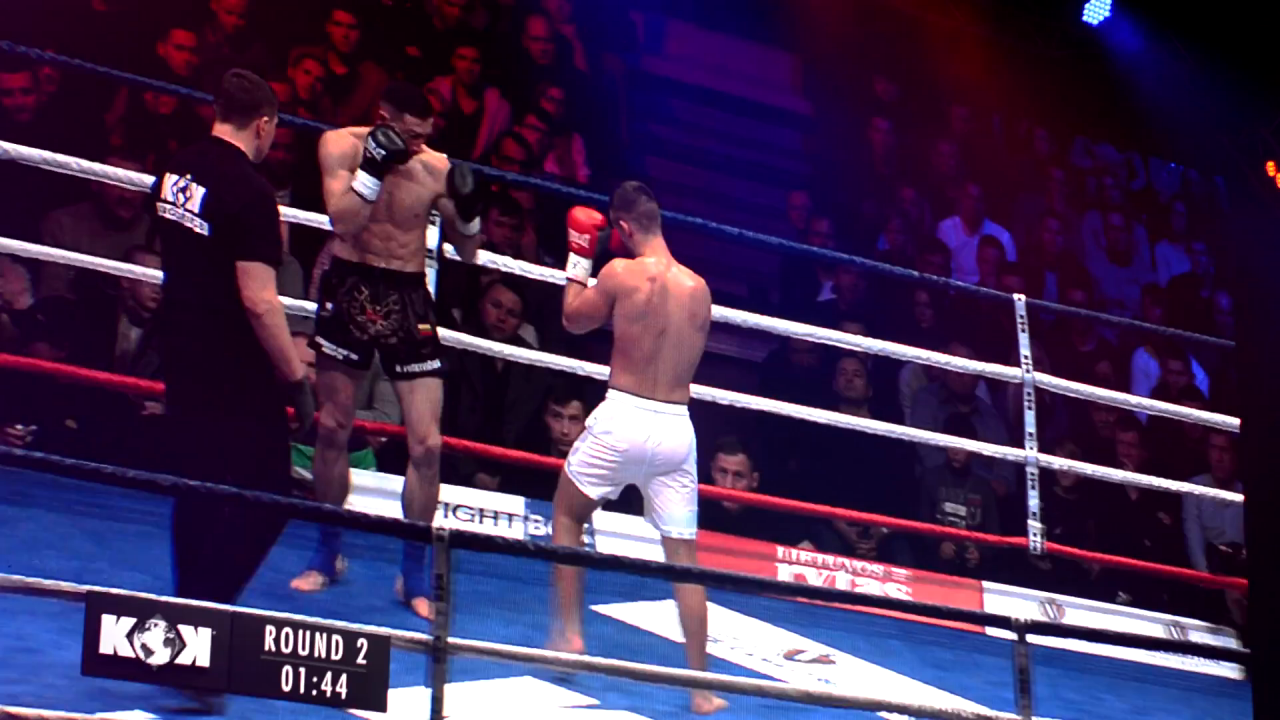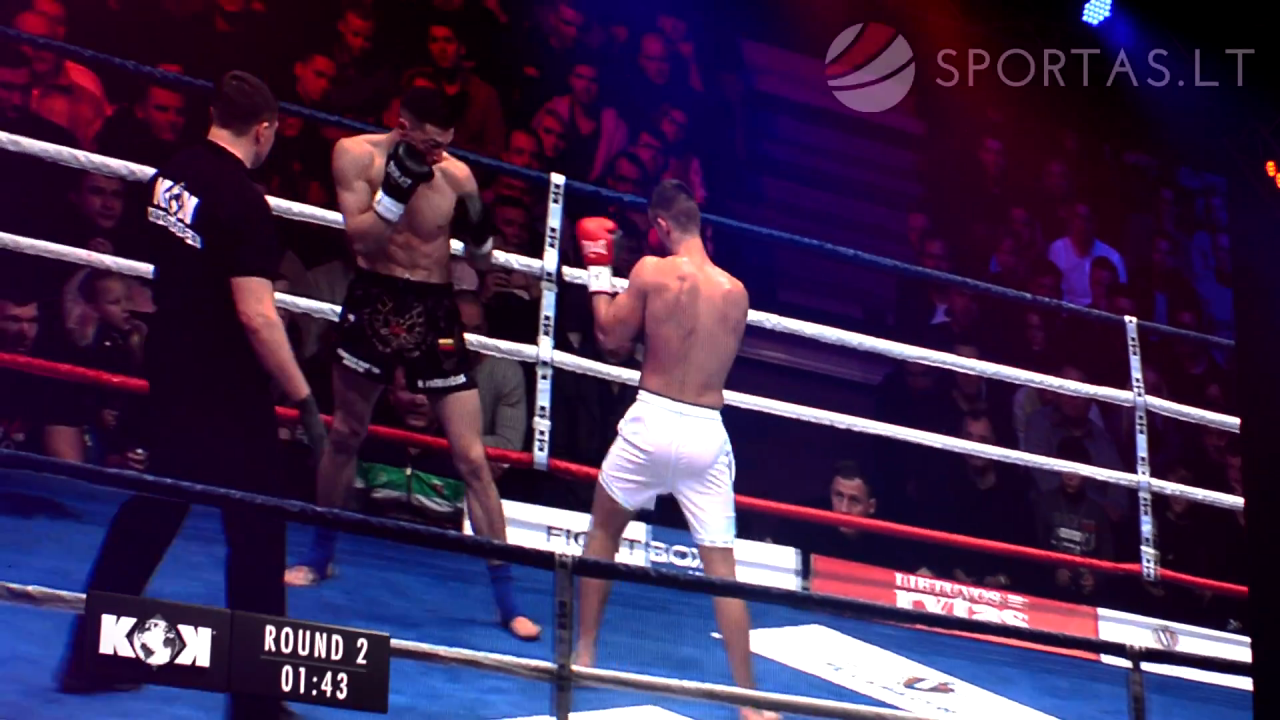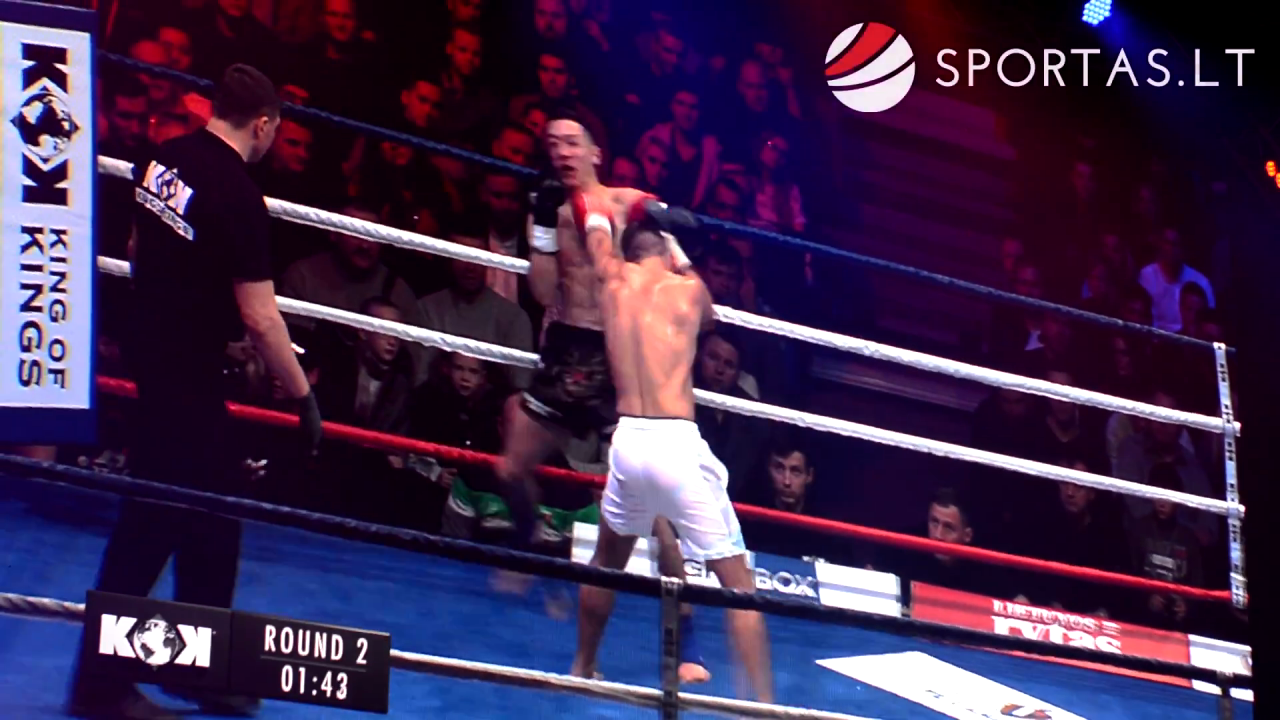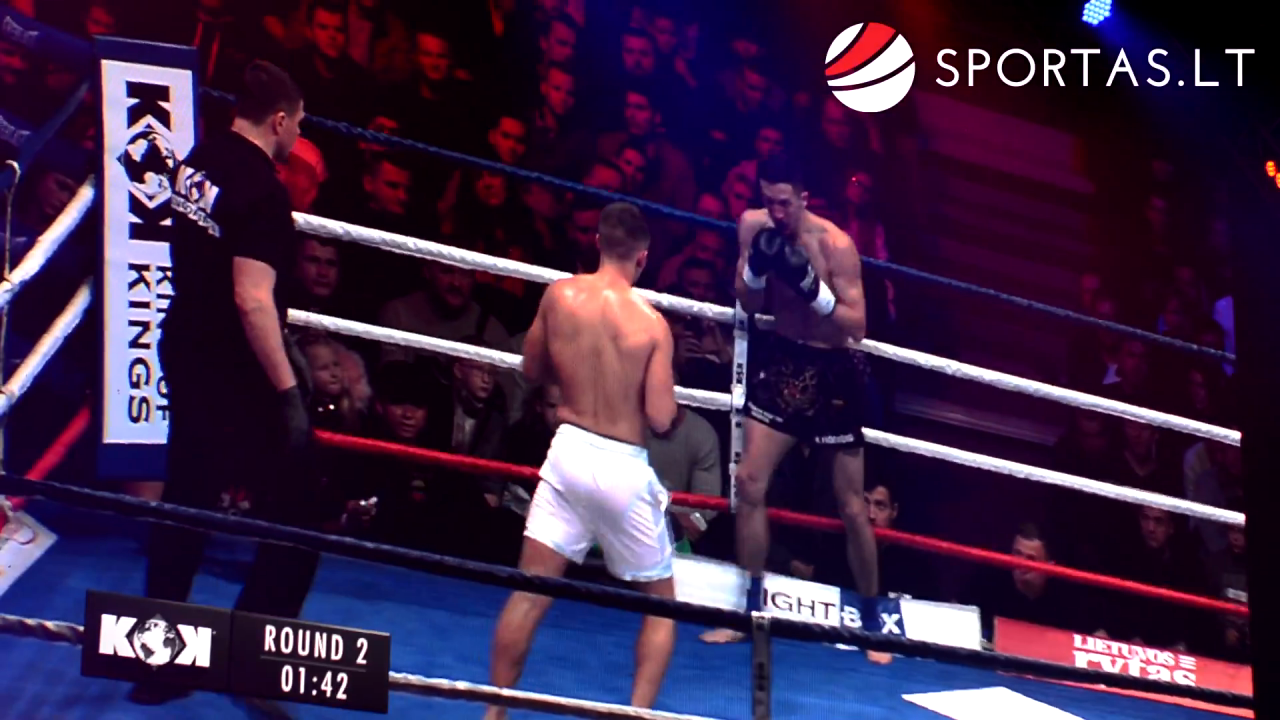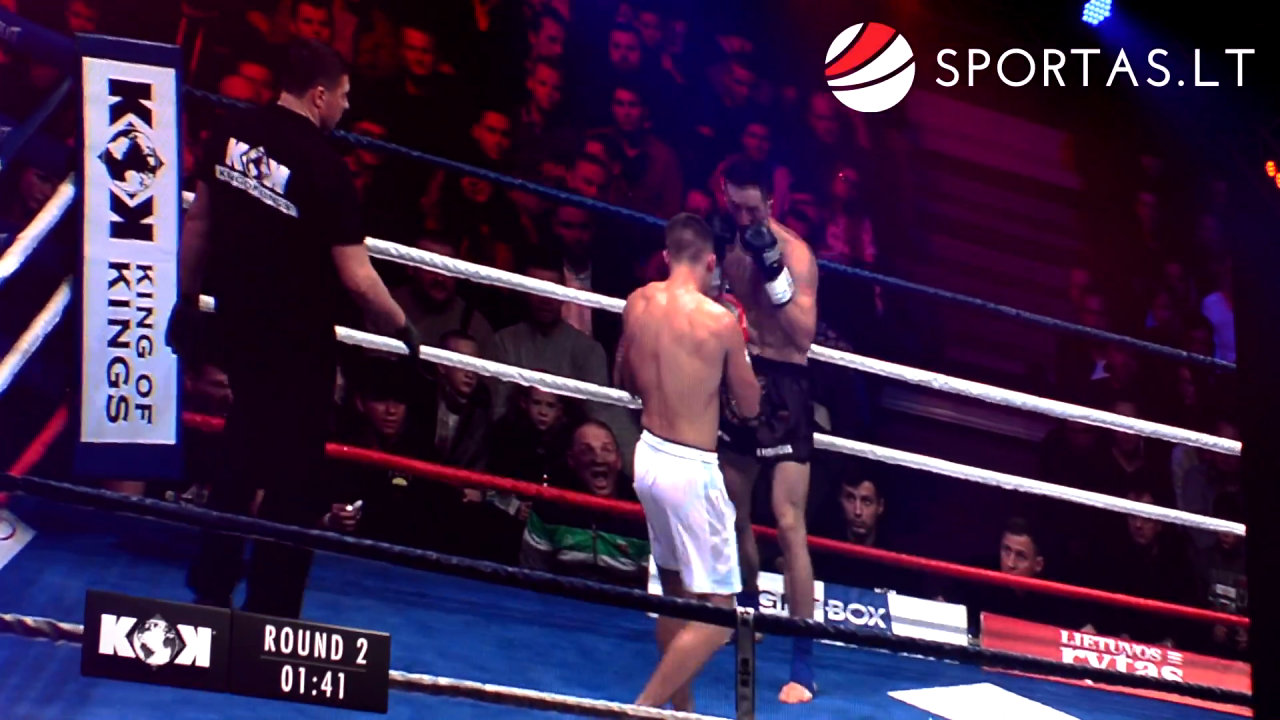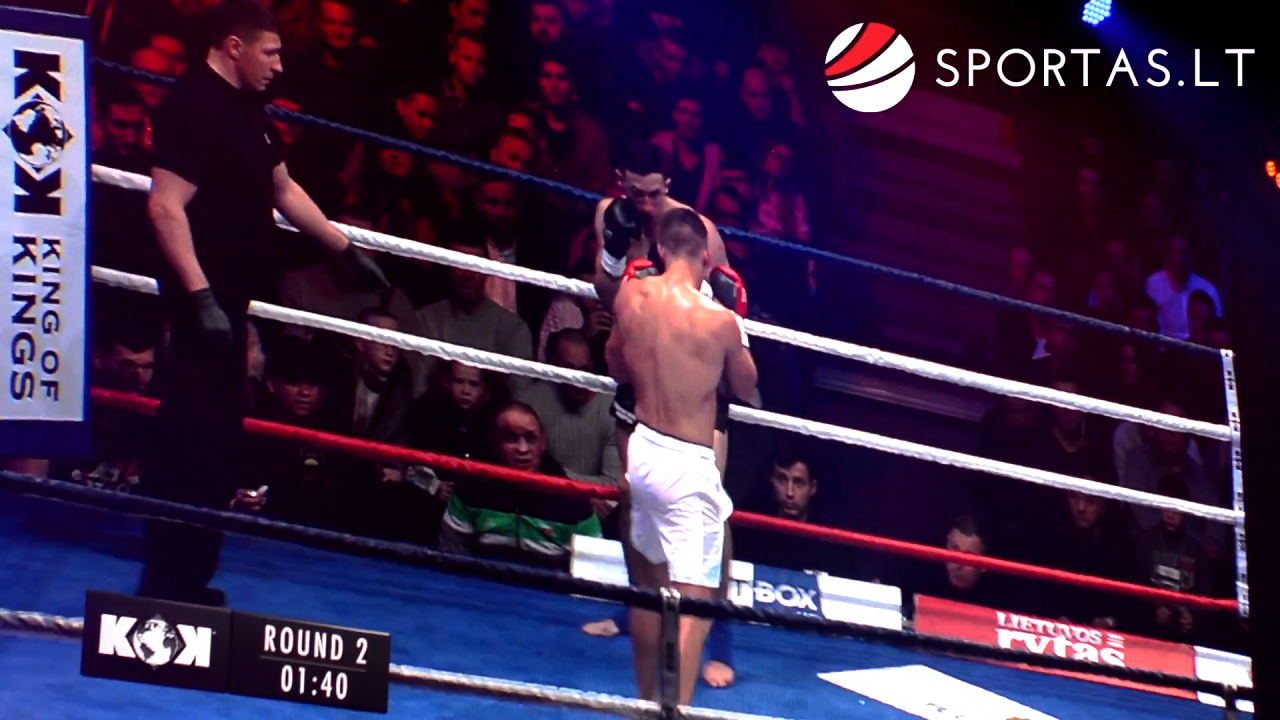
dt=0.7s
person 1, frame 1
left shoulder: (175, 173)
right shoulder: (247, 191)
right elbow: (259, 301)
right wrist: (298, 380)
left hip: (182, 358)
right hip: (234, 371)
left knee: (202, 501)
right knee: (260, 500)
person 1, frame 2
left shoulder: (169, 176)
right shoulder: (243, 202)
right elbow: (257, 314)
right wrist: (305, 399)
left hip: (170, 369)
right hip: (225, 385)
left knee: (156, 501)
right knee: (258, 529)
left ankle: (92, 650)
person 1, frame 3
left shoulder: (164, 158)
right shoulder: (237, 198)
right elbow: (259, 316)
right wrist: (303, 394)
left hip: (151, 347)
right hip: (186, 366)
left knee: (210, 503)
right knee: (163, 510)
person 1, frame 4
left shoulder: (198, 160)
right shoulder: (260, 188)
right elbow: (253, 300)
right wrist: (290, 392)
left hip: (186, 352)
right hip: (237, 366)
left knee: (186, 497)
right knee: (290, 507)
person 1, frame 5
left shoulder: (233, 132)
right shoulder: (323, 163)
left elbow: (197, 223)
right elbow: (356, 274)
left wrist: (186, 299)
right wrist: (403, 326)
left hip: (238, 320)
right hip: (297, 335)
left knee: (248, 449)
right knee: (293, 472)
left ankle: (212, 582)
right ankle: (267, 612)
person 1, frame 6
left shoulder: (243, 106)
right shoulder: (195, 104)
left elbow: (283, 190)
right elbow: (165, 206)
left wrist: (347, 250)
right wrist: (201, 296)
left hip: (228, 291)
right hip: (206, 296)
left knee: (200, 436)
right knee: (204, 441)
left ankle: (174, 578)
right ankle: (172, 585)
person 2, frame 1
left shoulder: (438, 169)
right shoulder: (341, 146)
left elbow: (469, 252)
right elbow: (343, 221)
left wrist: (469, 212)
right wrist: (373, 165)
left hip: (409, 298)
right hip: (350, 290)
left knee: (426, 445)
right knee: (331, 430)
left ankle: (414, 576)
right ankle: (328, 553)
person 2, frame 2
left shoulder: (458, 176)
right shoulder: (356, 155)
left elbow: (479, 266)
right elbow: (360, 238)
left wrist: (480, 238)
right wrist: (396, 188)
left hip: (434, 311)
right hip: (374, 302)
left knee: (471, 457)
right knee: (343, 435)
left ankle: (507, 599)
right ankle: (319, 555)
person 2, frame 3
left shoulder: (625, 204)
right shoulder: (547, 212)
right elbow: (539, 289)
right wrist: (543, 223)
left hip: (615, 358)
right hip: (562, 351)
right knee: (511, 473)
left ankle: (686, 641)
right ankle: (525, 557)
person 2, frame 4
left shoulder: (835, 243)
right shoulder: (752, 227)
left elbow: (857, 326)
right elbow: (747, 304)
left wrist: (812, 287)
right wrist: (756, 266)
left hip: (831, 371)
right hip: (780, 360)
left knee: (852, 508)
right knee: (749, 484)
left ankle: (871, 624)
right ankle: (751, 608)
person 2, frame 5
left shoulder: (794, 253)
right shoulder: (722, 236)
left elbow: (804, 335)
left wrist: (770, 270)
left hip: (783, 388)
left knee: (789, 525)
right knee: (733, 513)
left ankle: (803, 661)
right ankle: (748, 616)
person 2, frame 6
left shoulder: (698, 229)
right shoulder: (608, 214)
right elbow: (606, 299)
right wrist: (613, 247)
right knee: (632, 495)
left ankle: (719, 635)
person 3, frame 1
left shoulder: (619, 273)
right shoulder: (699, 288)
left elbow: (574, 320)
left wrist: (579, 254)
left hip: (622, 417)
right hip: (674, 428)
left knee: (566, 519)
right knee: (683, 560)
left ankle: (569, 632)
person 3, frame 2
left shoulder: (651, 271)
right shoulder: (737, 292)
left elbow: (610, 336)
left wrist: (598, 268)
left hip: (652, 422)
right hip: (707, 433)
left knee: (602, 532)
right knee: (721, 569)
left ankle: (584, 652)
person 3, frame 3
left shoulder: (614, 276)
right shoulder: (692, 289)
left elbow: (596, 244)
left wrist: (591, 219)
right wrist: (667, 236)
left hip: (630, 442)
right hip: (681, 448)
left knee: (608, 557)
right knee: (735, 582)
left ankle: (583, 669)
right ankle: (764, 704)
person 3, frame 4
left shoulder: (559, 294)
right shoulder: (652, 322)
left elbow: (533, 370)
right elbow: (662, 418)
left hip: (569, 455)
right hip: (623, 468)
left knee: (529, 593)
right knee: (661, 604)
person 3, frame 5
left shoulder: (637, 302)
right shoulder: (721, 322)
right elbow: (749, 406)
left hip: (648, 458)
right hip: (691, 471)
left knee: (676, 594)
right knee: (715, 613)
left ankle: (679, 712)
right ankle: (644, 712)
person 3, frame 6
left shoulder: (630, 295)
right shoulder: (719, 320)
right elbow: (746, 389)
left hip: (644, 453)
right hip: (689, 467)
left knee: (651, 582)
right knee: (692, 608)
left ankle: (647, 702)
